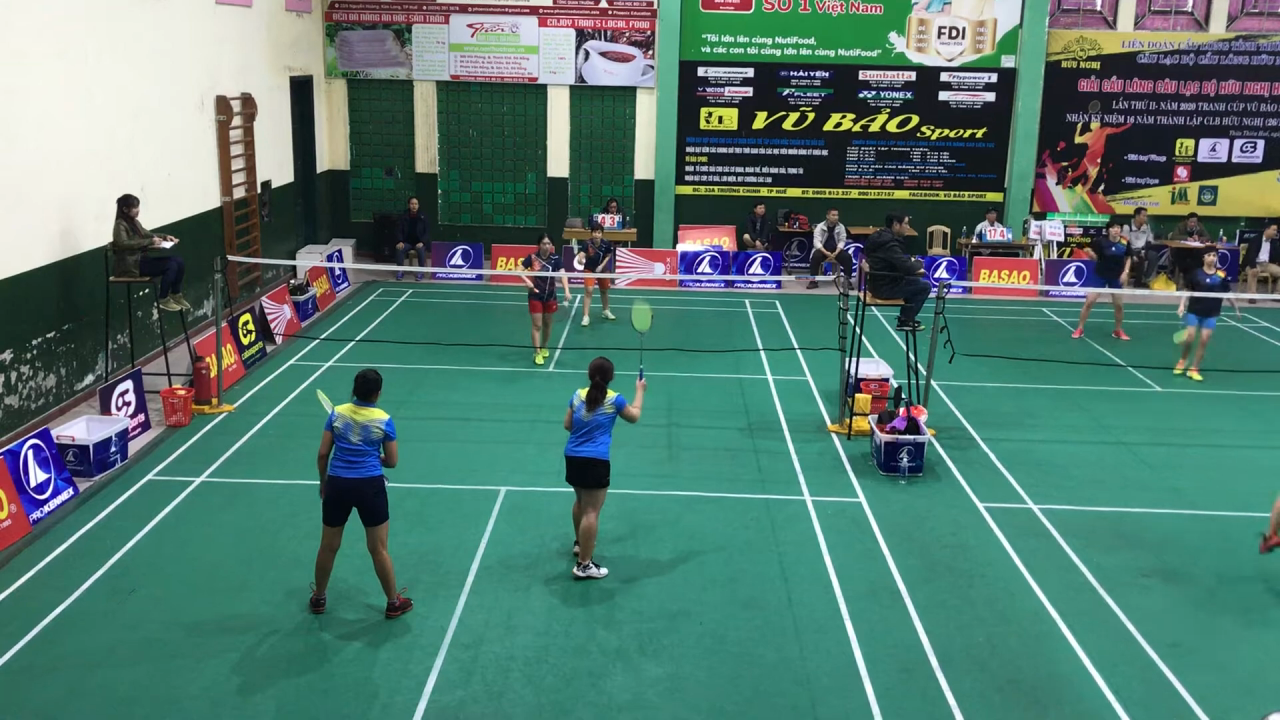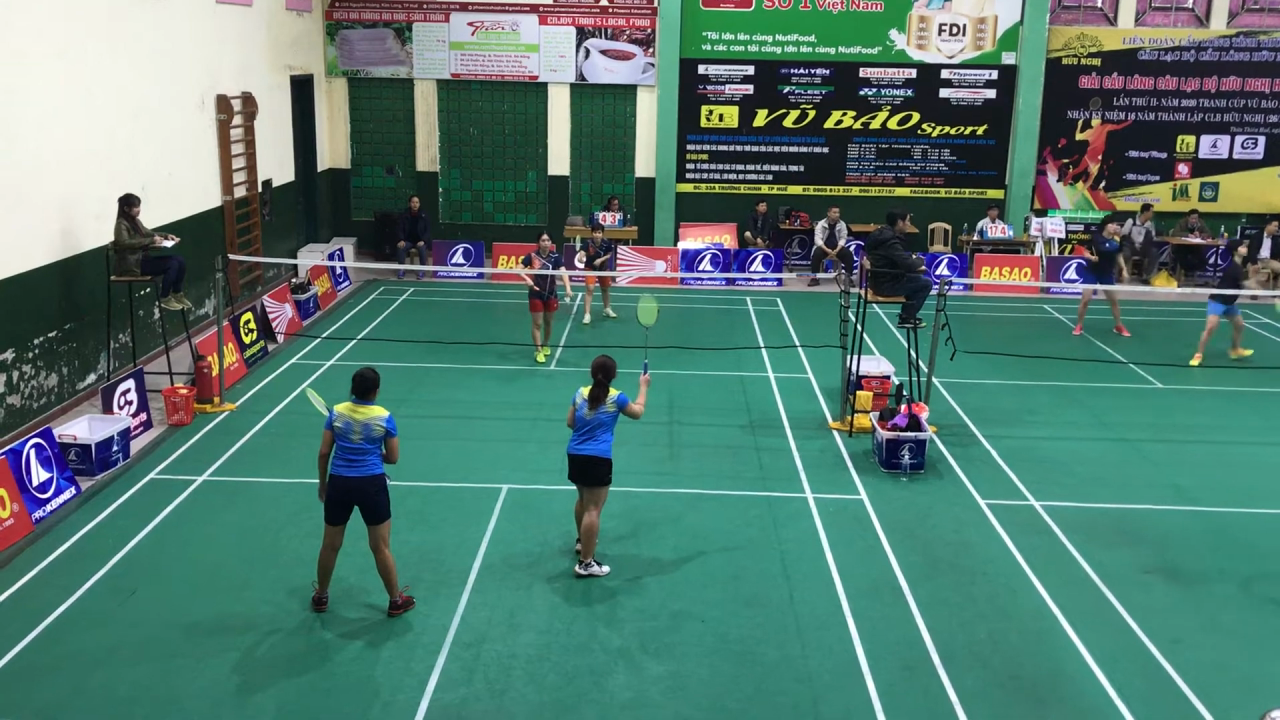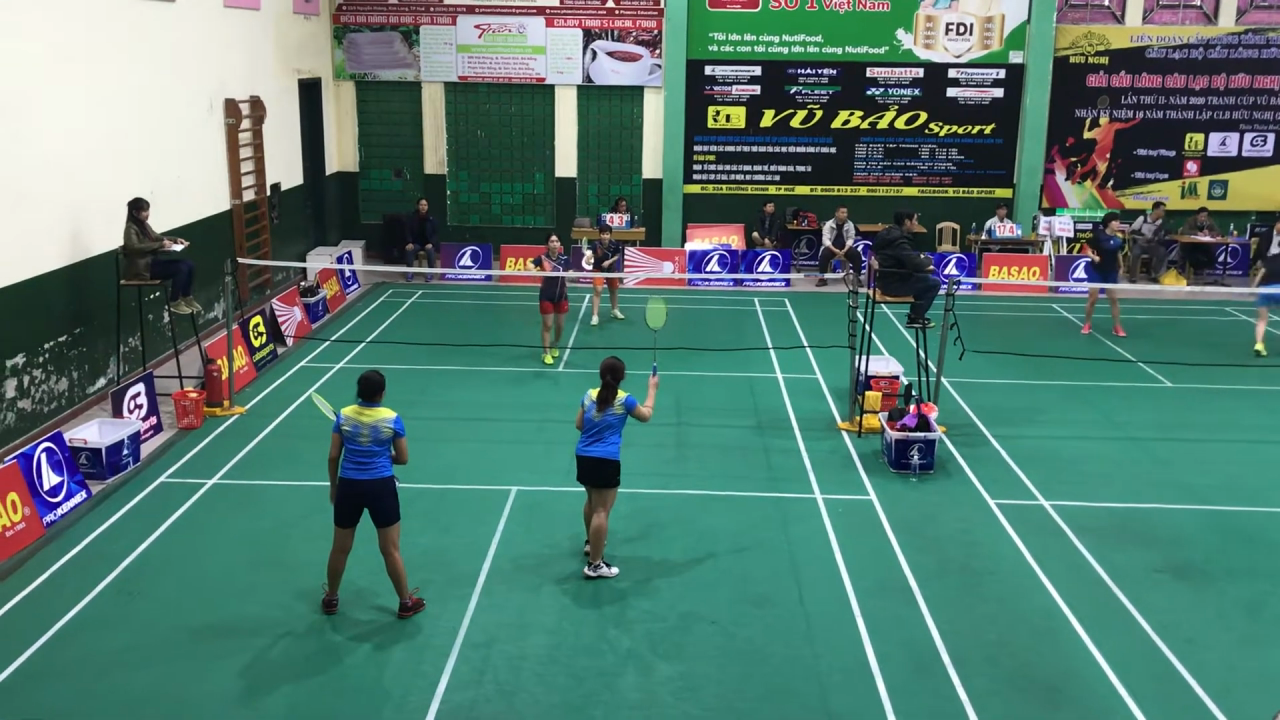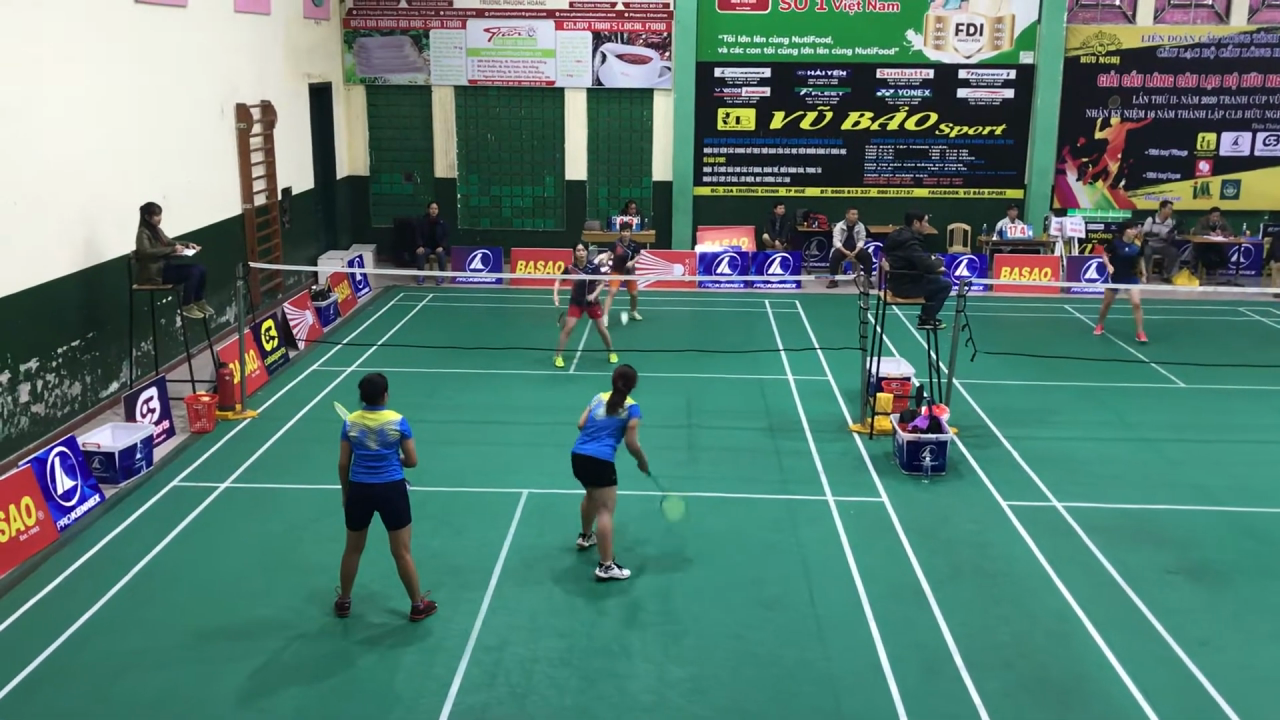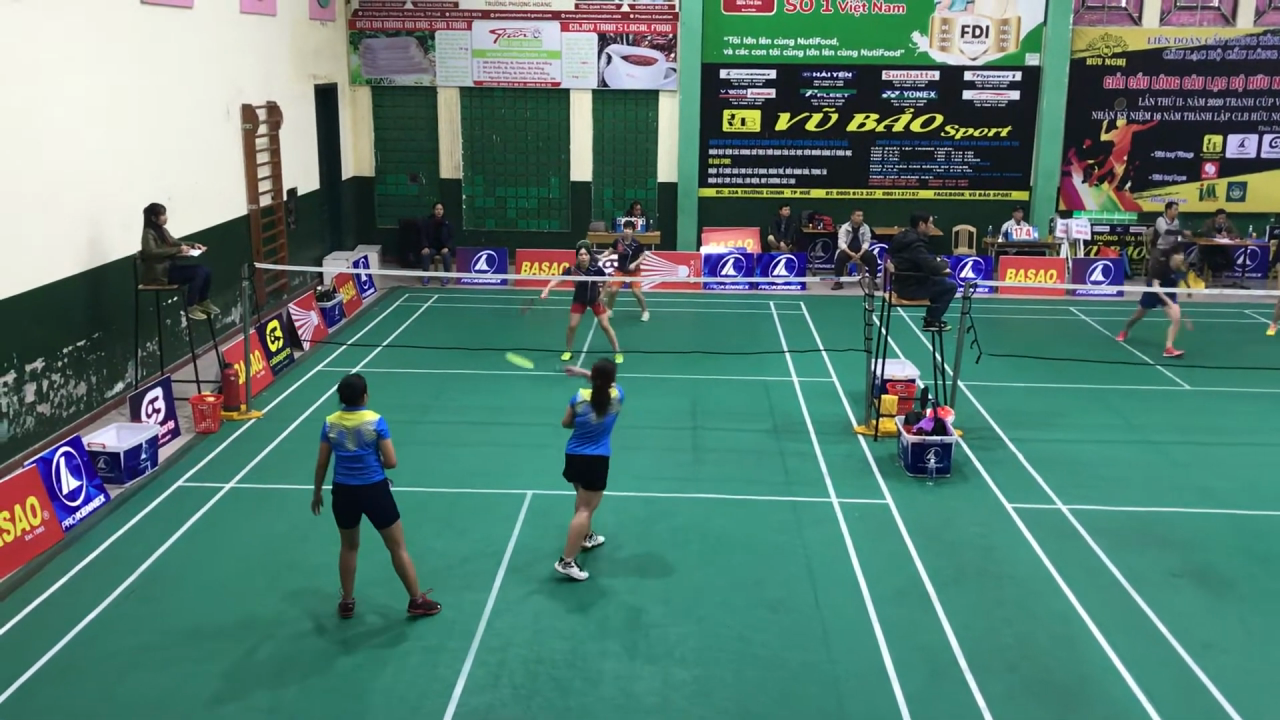
dt=0.5s
person 1, frame 1
left shoulder: (337, 413)
right shoulder: (384, 420)
left elbow: (322, 454)
right elbow: (392, 462)
left wrist: (323, 483)
left hip: (337, 485)
right hip: (370, 486)
left knee: (328, 547)
right knee: (379, 550)
left ankle: (318, 598)
right ankle: (393, 603)
person 1, frame 2
left shoulder: (336, 412)
right shoulder: (384, 417)
left elbow: (323, 453)
right elbow: (393, 458)
left wrist: (322, 483)
left hip: (339, 484)
right hip: (371, 485)
left knee: (330, 546)
right knee: (381, 548)
left ankle: (320, 596)
right ankle: (395, 601)
person 1, frame 3
left shoulder: (343, 416)
right shoulder: (392, 419)
left elbow: (333, 456)
right elbow: (403, 458)
left wrist: (333, 486)
left hip: (348, 486)
right hip: (381, 487)
left knee: (340, 548)
right knee: (390, 550)
left ankle: (330, 598)
right ankle: (406, 603)
person 1, frame 4
left shoulder: (350, 423)
right shoulder: (398, 421)
left elbow: (343, 464)
right elbow: (412, 461)
left wrist: (345, 493)
left hip: (359, 490)
right hip: (391, 490)
left knee: (353, 549)
right knee: (402, 553)
left ankle: (344, 601)
right ankle: (417, 605)
person 1, frame 5
left shoulder: (330, 423)
right shoulder: (375, 421)
left elbow: (321, 464)
right elbow: (391, 462)
left wrist: (317, 493)
left hip: (343, 492)
right hip: (374, 490)
left knee: (349, 547)
right knee: (397, 547)
left ankle: (347, 602)
right ankle: (417, 600)
person 2, frame 1
left shoulder: (578, 395)
right shoulder: (614, 400)
left elbow: (567, 424)
right elbow: (634, 416)
right wrist: (640, 391)
left hip: (572, 457)
right hip: (595, 461)
left knee: (580, 502)
right knee: (591, 512)
left ankle: (580, 543)
right ankle: (584, 565)
person 2, frame 2
left shoulder: (580, 393)
right shoulder: (616, 398)
left elbow: (570, 422)
right elbow: (638, 412)
right wrist: (643, 387)
left hip: (574, 455)
right hip: (597, 459)
left knee: (583, 500)
right knee: (593, 510)
left ankle: (581, 541)
right ankle: (585, 563)
person 2, frame 3
left shoulder: (589, 395)
right shoulder: (624, 400)
left elbow: (579, 424)
right elbow: (646, 415)
right wrist: (652, 389)
left hip: (583, 456)
right hip: (605, 461)
left knee: (592, 502)
right knee: (601, 512)
left ankle: (591, 543)
right ankle: (595, 565)
person 2, frame 4
left shoulder: (598, 398)
right shoulder: (632, 408)
left elbow: (581, 424)
right elbow: (631, 444)
right wrist: (643, 462)
left hip: (578, 454)
right hip: (600, 460)
left knee: (591, 496)
right knee: (605, 511)
left ankle: (586, 536)
right ankle: (606, 565)
person 2, frame 5
left shoulder: (580, 396)
right shoulder: (617, 397)
left elbow: (566, 423)
right elbow: (608, 384)
right wrist: (583, 373)
left hip: (573, 455)
right hip: (596, 459)
left knee: (584, 499)
right knee: (585, 509)
left ankle: (586, 537)
right ankle: (567, 561)
